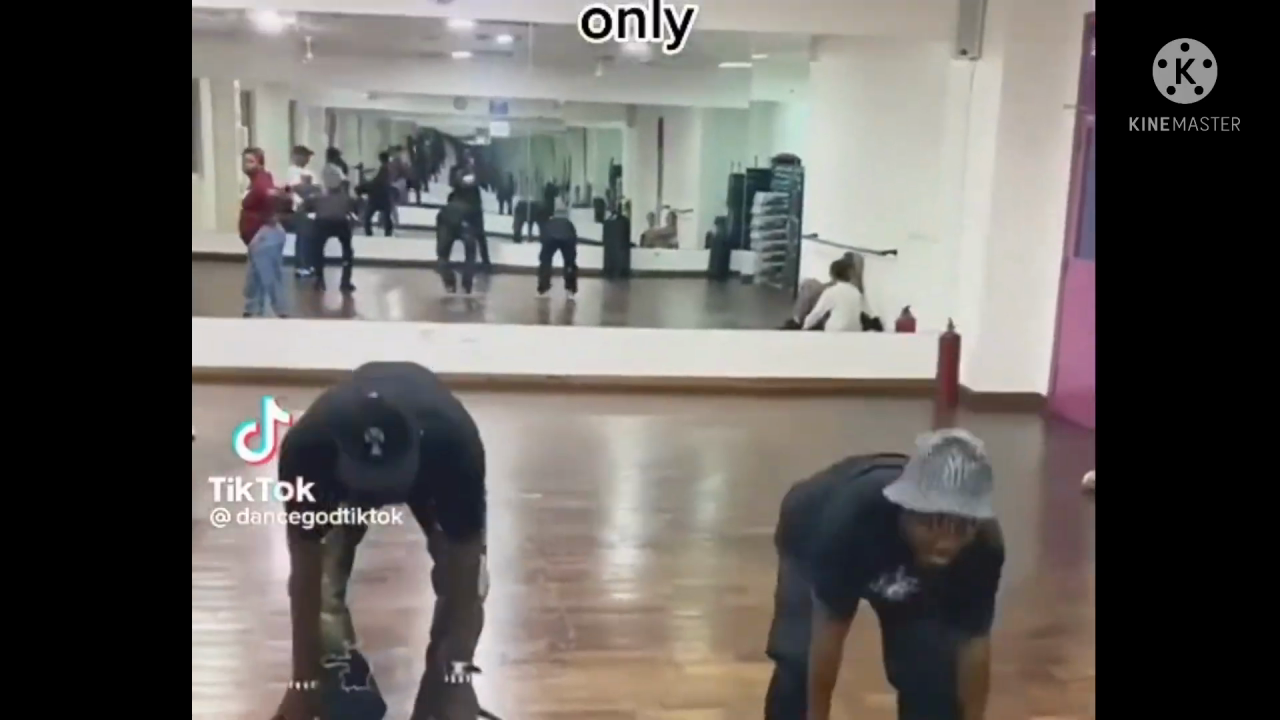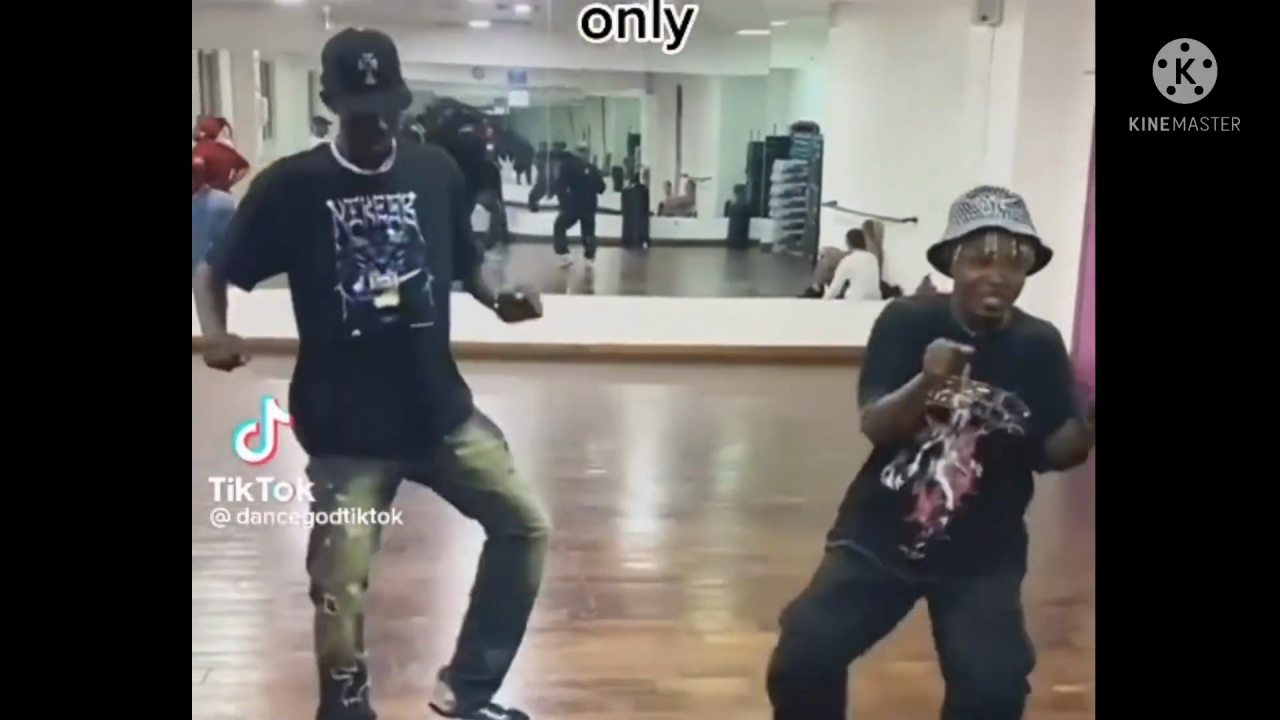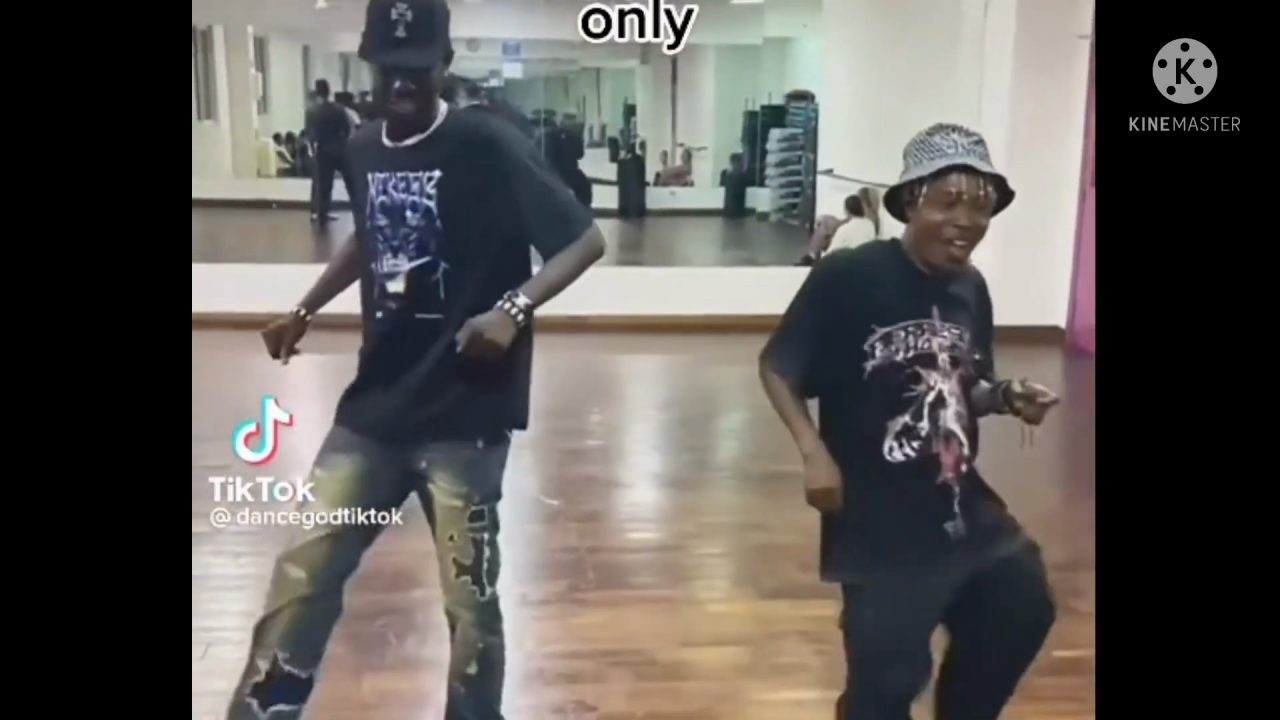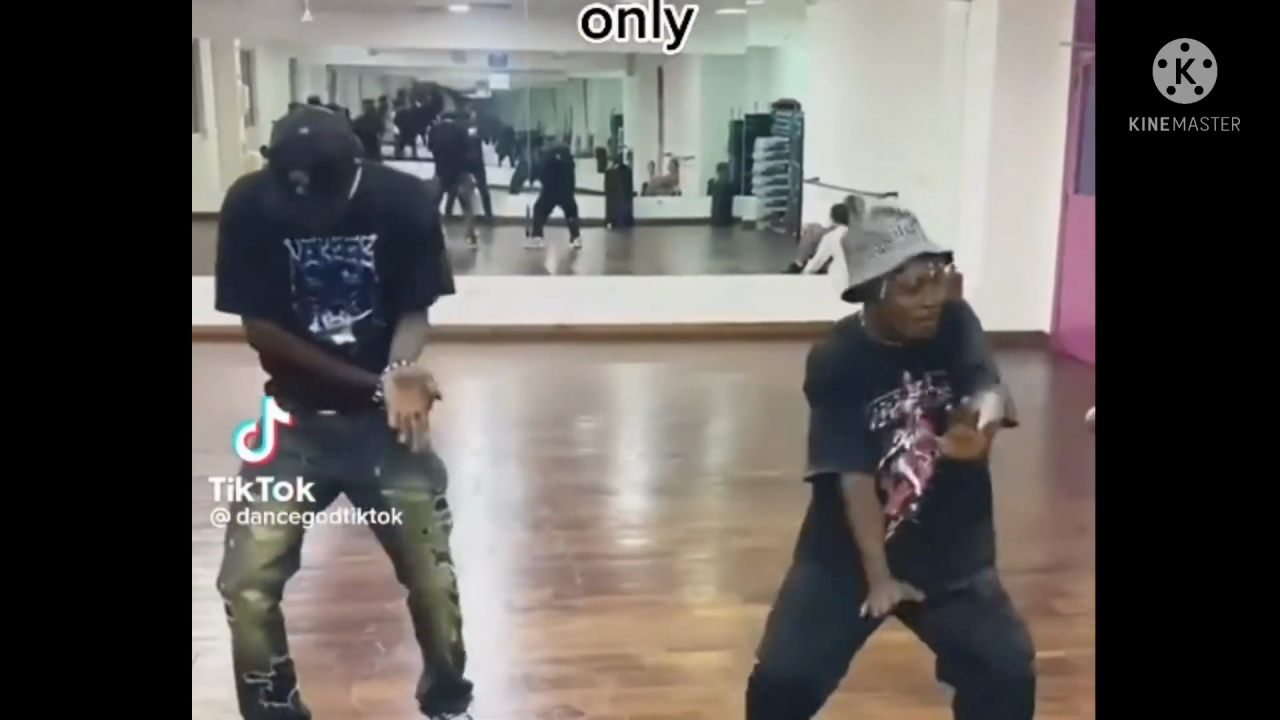
dt=1s
person 1, frame 1
left shoulder: (450, 439)
right shoulder: (313, 440)
left elbow: (463, 558)
right elbow: (304, 567)
left wrist: (457, 677)
right wrist: (301, 682)
left hip: (429, 476)
left knee: (466, 581)
right knee: (322, 588)
person 1, frame 2
left shoulder: (436, 171)
right shoulder: (289, 186)
left elbow: (466, 265)
right elbow: (213, 272)
left wrist: (501, 299)
right wrist: (216, 333)
left hip: (440, 409)
right hip: (344, 427)
left knee: (525, 527)
right knee: (341, 591)
person 1, frame 3
left shoulder: (489, 147)
right shoulder: (364, 149)
left elbow: (585, 240)
left wrist: (514, 308)
right wrist: (303, 312)
left hip: (465, 409)
right hip: (376, 401)
left knee: (468, 595)
right knee: (306, 562)
person 1, frame 4
left shoulder: (402, 201)
right shoulder: (249, 206)
left elbow: (415, 309)
right elbow: (257, 325)
left wrist: (404, 371)
right wrist: (370, 385)
left hip: (387, 423)
right hip: (299, 419)
left knee: (433, 584)
right knee: (247, 585)
person 2, frame 1
left shoulder: (981, 546)
right shoulder: (853, 516)
left elbow: (974, 644)
right elbow: (828, 635)
right hip: (812, 549)
left knee: (930, 675)
right knee: (796, 665)
person 2, frame 2
left shoulder: (1038, 347)
right shoulder: (905, 321)
left elbow: (1052, 453)
right elbow: (873, 426)
left wrist: (1087, 428)
right wrist: (925, 384)
left hip: (981, 557)
right hip: (878, 533)
right knee: (802, 658)
person 2, frame 3
left shoulder: (970, 288)
right shoulder: (848, 276)
right elbow: (777, 368)
left wrist: (1008, 397)
right wrist: (814, 453)
left hip: (960, 502)
right hip: (876, 512)
left knee: (1025, 613)
person 2, frame 4
left shoulder: (954, 323)
right shoulder: (834, 360)
left elbow: (988, 389)
right elbow: (851, 474)
left wrist: (982, 422)
right wrist: (878, 578)
left hip: (949, 544)
right hip: (846, 545)
left knee: (1005, 670)
right knee: (784, 673)
